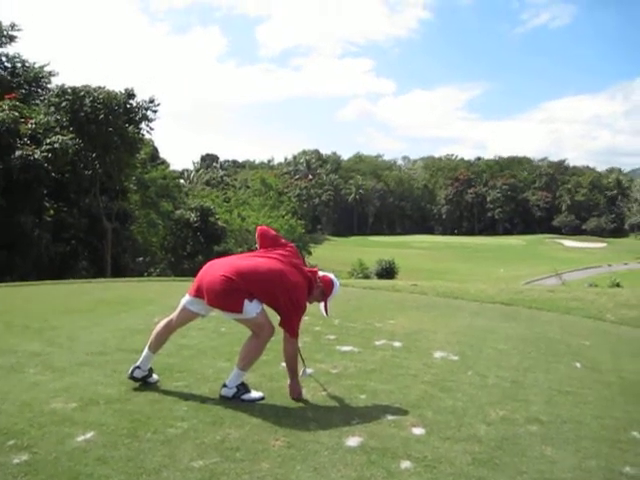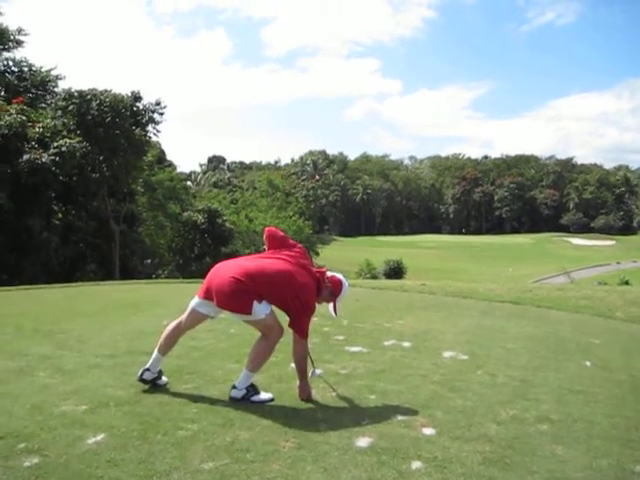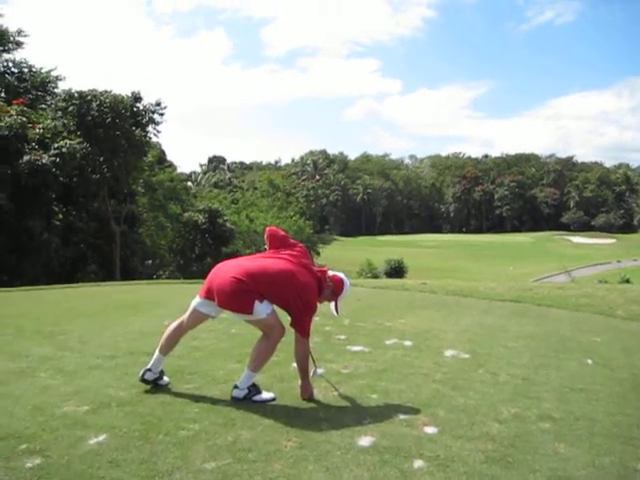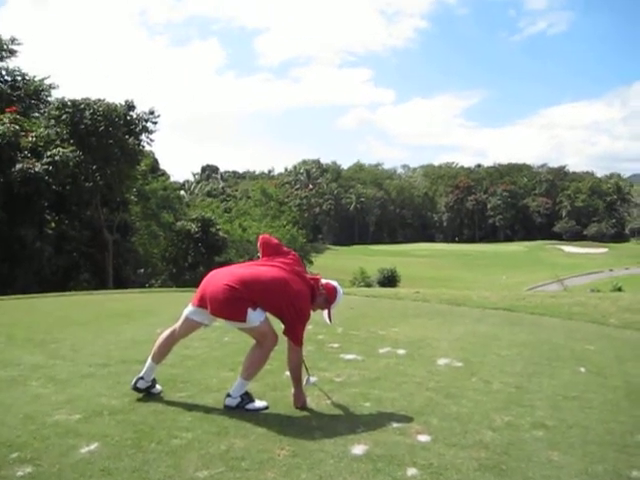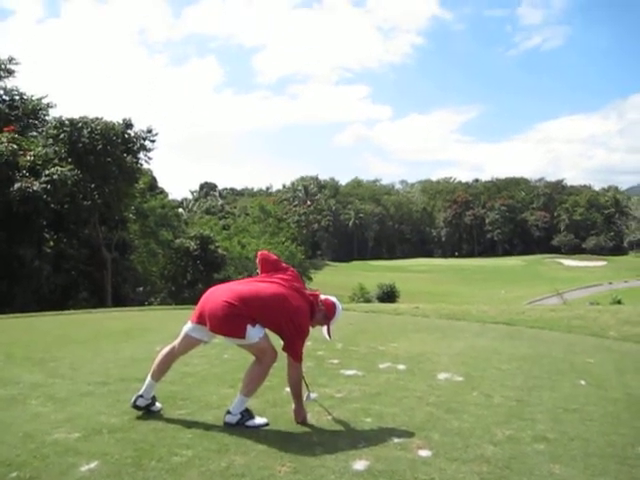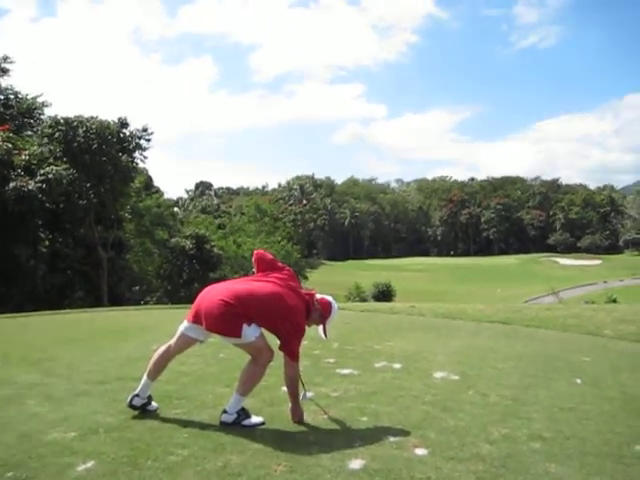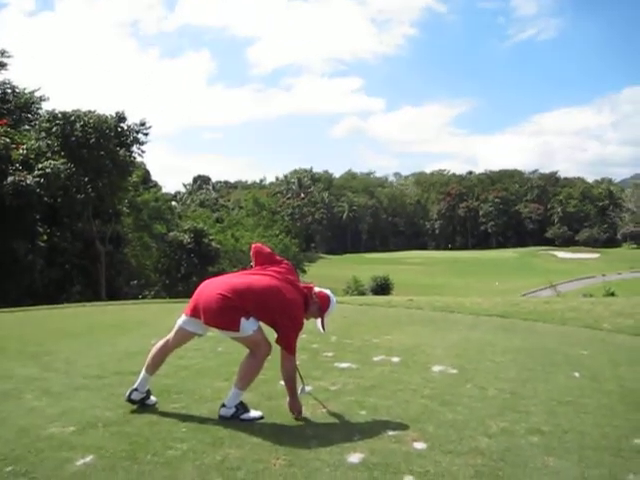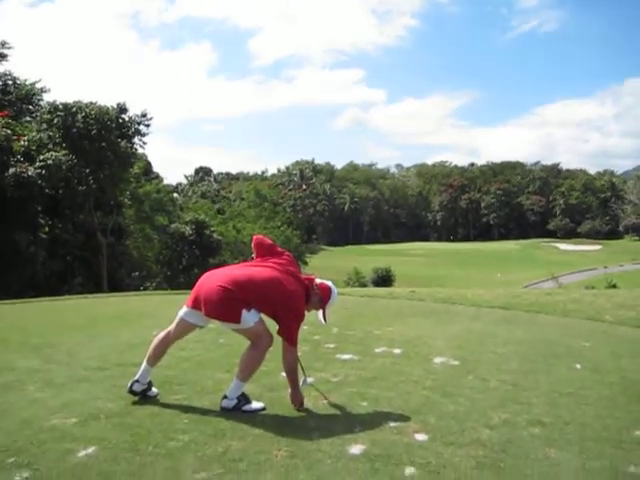
dt=0.2s
person 1, frame 1
left shoulder: (291, 253)
right shoulder: (298, 294)
left elbow: (261, 231)
right elbow: (290, 340)
right wrist: (294, 380)
left hip: (211, 269)
right hip: (227, 285)
left knee: (174, 321)
right knee: (264, 330)
left ankle: (141, 368)
right ankle: (232, 387)
person 1, frame 2
left shoulder: (299, 254)
right shoulder: (307, 295)
left elbow: (269, 232)
right elbow: (300, 341)
right wrist: (303, 382)
left hip: (219, 271)
right hip: (236, 286)
left knee: (184, 322)
right knee: (273, 331)
left ankle: (150, 371)
right ankle: (242, 388)
person 1, frame 3
left shoulder: (300, 253)
right shoulder: (308, 294)
left elbow: (270, 232)
right elbow: (302, 340)
right wrist: (305, 381)
left hip: (220, 271)
right hip: (237, 286)
left knee: (185, 323)
right knee: (275, 331)
left ankle: (152, 371)
right ankle: (243, 388)
person 1, frame 4
left shoulder: (293, 261)
right shoulder: (301, 302)
left elbow: (263, 239)
right elbow: (295, 348)
right wrist: (298, 390)
left hip: (213, 279)
right hip: (230, 294)
left knee: (178, 331)
right knee: (268, 339)
left ankle: (144, 379)
right ankle: (236, 396)
person 1, frame 5
left shoulder: (292, 277)
right shoulder: (300, 318)
left elbow: (262, 256)
right elbow: (294, 365)
right wrist: (298, 405)
left hip: (213, 295)
right hip: (229, 311)
left knee: (177, 348)
right knee: (267, 355)
left ankle: (144, 397)
right ankle: (236, 413)
person 1, frame 6
left shoulder: (288, 276)
right shoulder: (296, 317)
left elbow: (258, 255)
right elbow: (291, 364)
right wrist: (295, 405)
left hip: (208, 295)
right hip: (225, 309)
left knee: (173, 347)
right knee: (263, 355)
left ankle: (140, 396)
right ankle: (232, 413)
person 1, frame 7
left shoulder: (286, 270)
right shoulder: (294, 310)
left elbow: (256, 248)
right elbow: (288, 358)
right wrist: (293, 398)
left hip: (206, 289)
right hip: (223, 303)
left knee: (171, 341)
right knee: (261, 348)
left ankle: (139, 390)
right ankle: (231, 406)
person 1, frame 8
left shoulder: (287, 261)
right shoulder: (295, 302)
left elbow: (257, 240)
right elbow: (289, 349)
right wrist: (295, 390)
left hip: (208, 281)
right hip: (224, 295)
left knee: (173, 333)
right knee: (263, 340)
left ankle: (140, 382)
right ankle: (232, 398)
